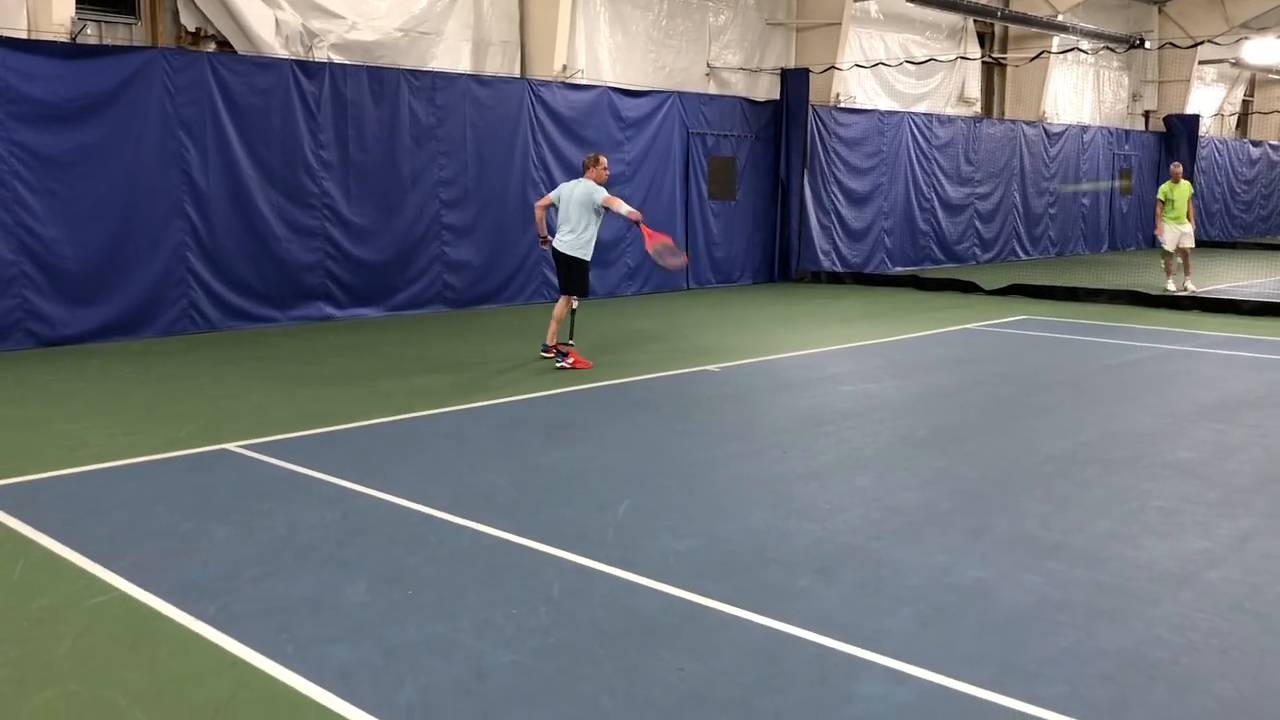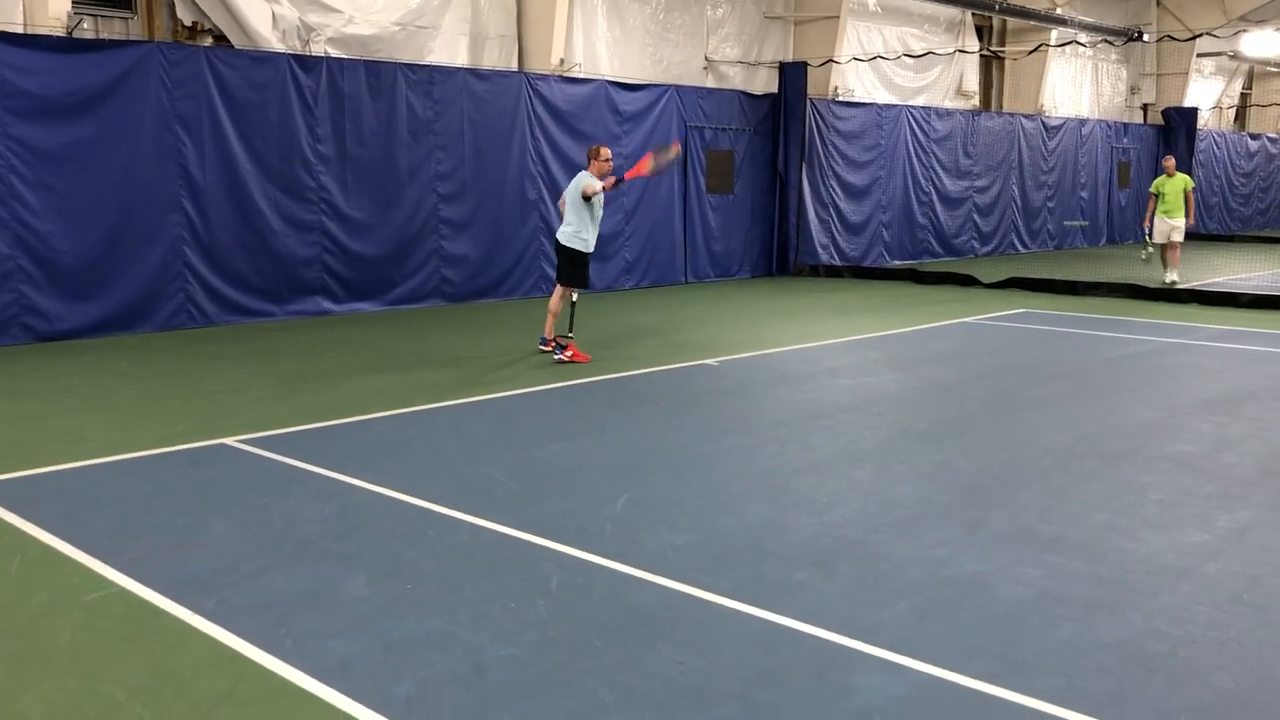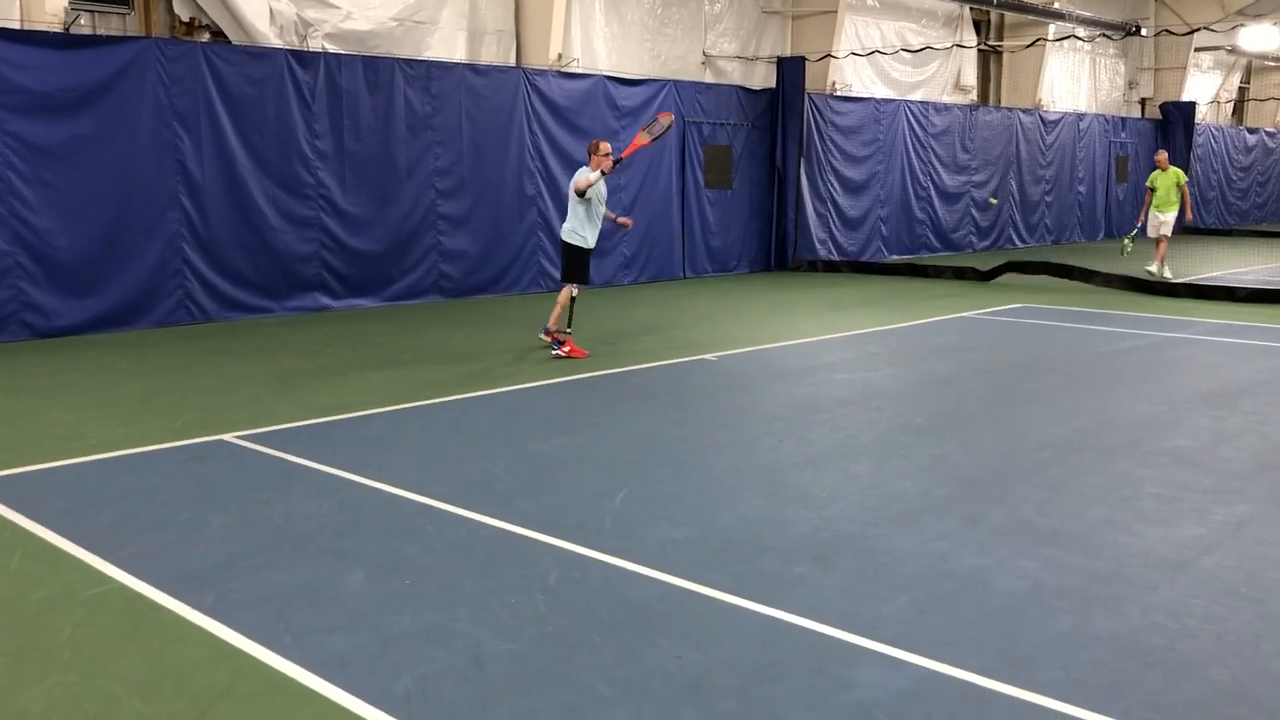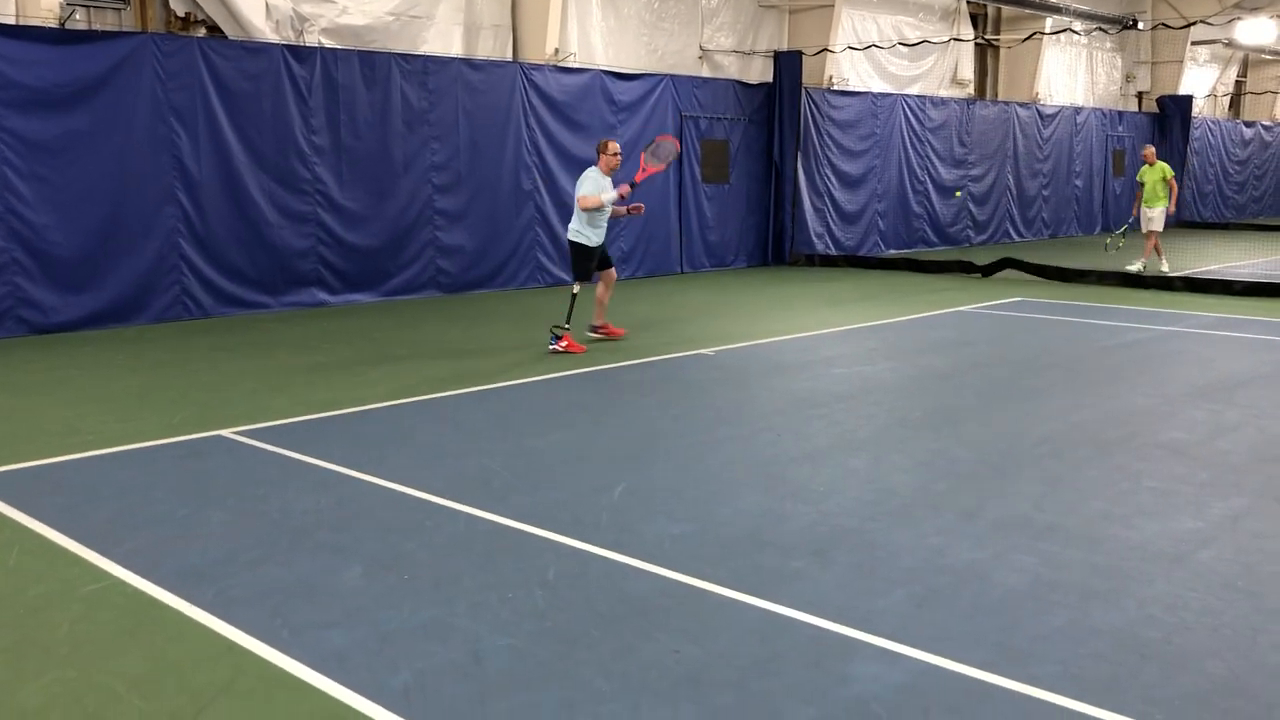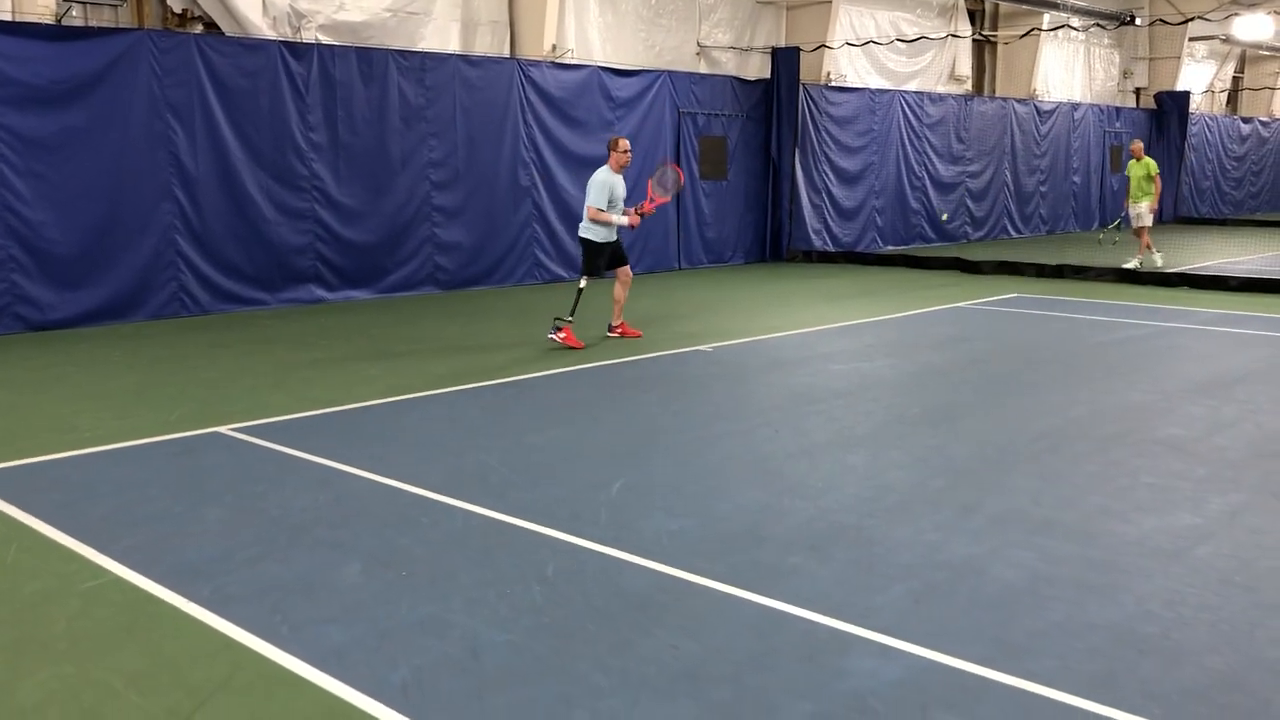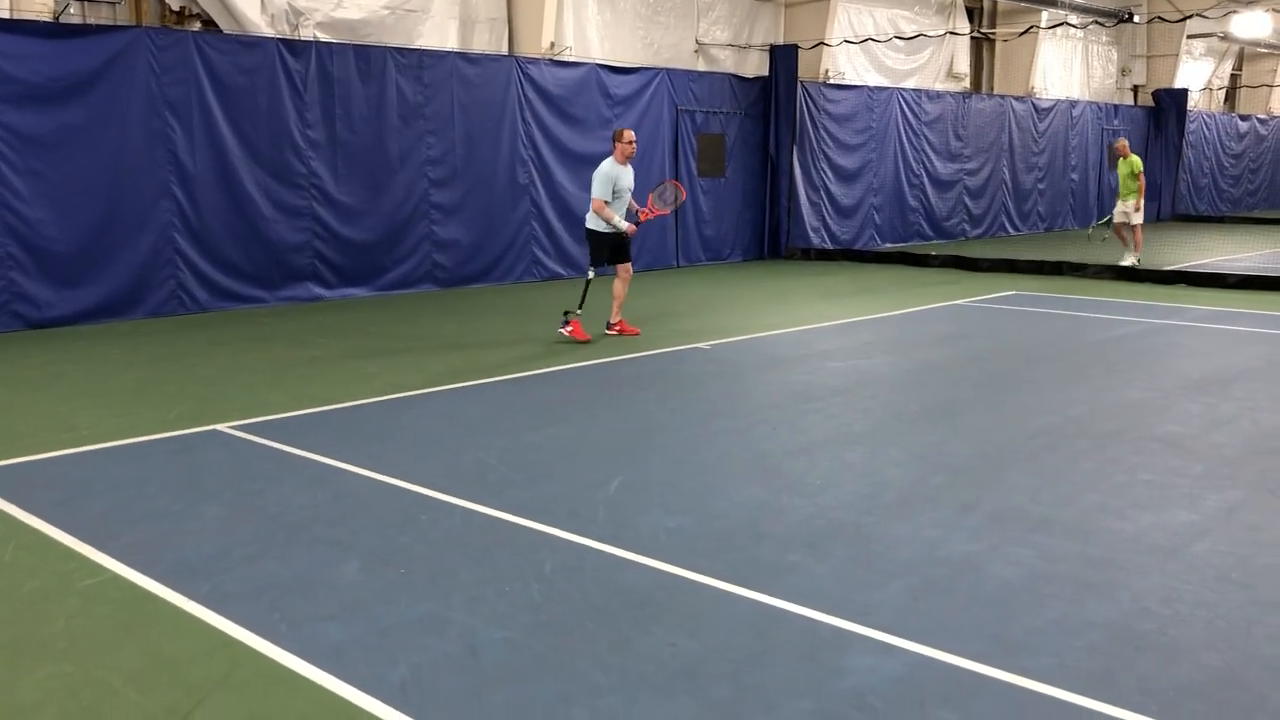
dt=0.2s
person 1, frame 1
left shoulder: (566, 187)
right shoulder: (593, 191)
left elbow: (539, 205)
right elbow: (611, 202)
left wrist: (543, 235)
right wrist: (629, 211)
left hip: (560, 248)
right hip: (575, 254)
left knee: (565, 298)
right knee: (571, 299)
left ankle: (550, 345)
right ankle: (564, 355)
person 1, frame 2
left shoulder: (581, 179)
right shoulder: (587, 180)
left elbow: (563, 203)
right elbow: (588, 190)
right wrist: (604, 185)
left hip: (567, 242)
right hip: (576, 245)
left knee: (562, 290)
right knee: (569, 292)
left ankle: (548, 338)
right ankle: (563, 348)
person 1, frame 3
left shoulder: (595, 178)
right shoulder: (584, 175)
right elbow: (578, 187)
left wrist: (615, 218)
right wrist: (601, 172)
left hip: (580, 240)
right hip: (577, 241)
left knee: (572, 286)
right knee: (574, 288)
left ankle: (550, 329)
right ankle: (561, 343)
person 1, frame 4
left shoulder: (605, 180)
right shoulder: (592, 178)
right elbow: (584, 204)
left wrist: (627, 209)
right wrist: (616, 194)
left hip: (595, 240)
right hip: (582, 240)
left knee: (610, 277)
right knee: (580, 285)
left ankle: (599, 325)
right ankle: (559, 338)
person 1, frame 5
left shoulder: (618, 177)
right shoulder: (602, 179)
right elbow: (593, 214)
left wrist: (634, 212)
right wrist: (625, 220)
left hip: (609, 238)
right hip: (594, 238)
left knee: (625, 276)
right knee: (585, 282)
left ankle: (616, 325)
right ankle: (560, 328)
person 1, frame 6
left shoulder: (628, 168)
right shoulder: (607, 171)
right elbow: (597, 207)
left wrist: (636, 209)
right wrist: (624, 224)
left hip: (617, 231)
right hip: (599, 230)
left knee: (625, 273)
right knee: (592, 275)
left ankle: (615, 322)
right ankle: (570, 322)
